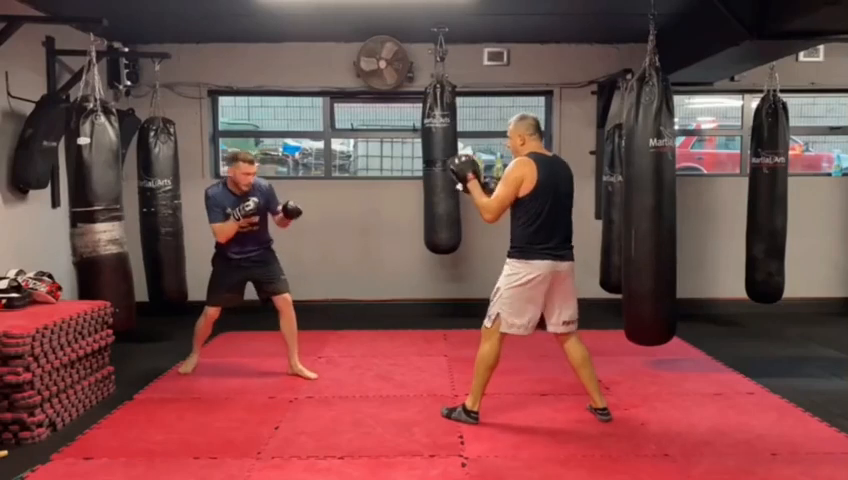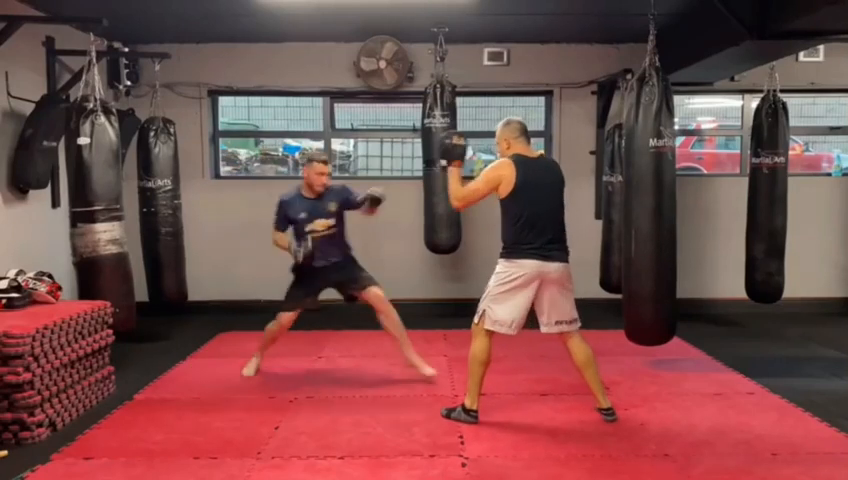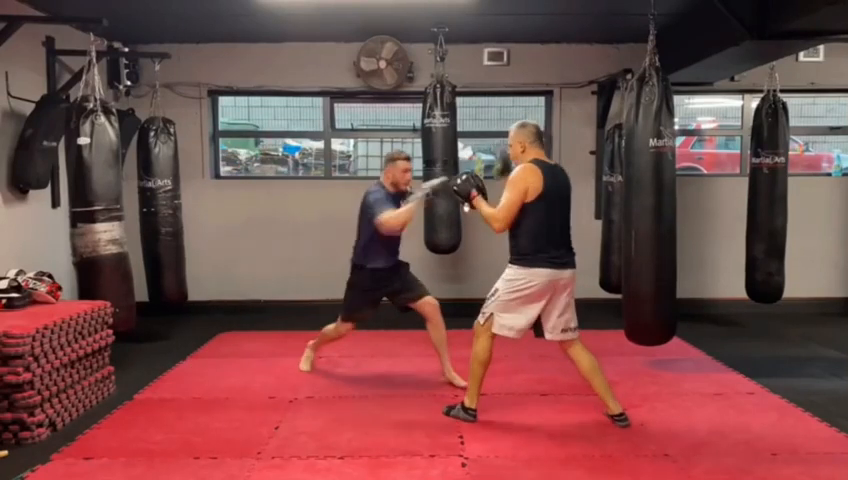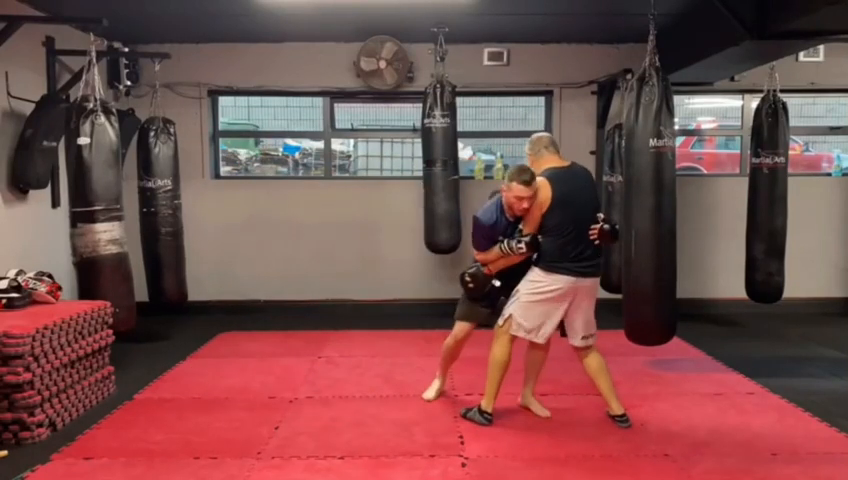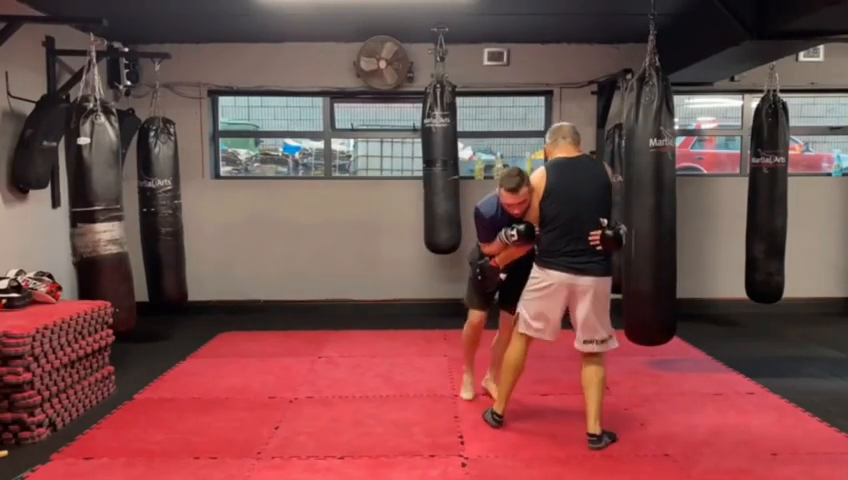
dt=1s
person 1, frame 1
left shoulder: (521, 167)
right shoulder: (563, 167)
left elbow: (490, 214)
left wrist: (470, 180)
right wrist: (499, 187)
left hip: (527, 263)
right hip: (562, 262)
left knee: (492, 332)
right knee: (567, 335)
left ankle: (471, 408)
right ankle: (600, 404)
person 1, frame 2
left shoulder: (503, 168)
right shoulder: (552, 167)
left elbow: (459, 201)
left wrist: (454, 162)
left hip: (518, 264)
right hip: (556, 263)
left knee: (482, 330)
right knee: (571, 334)
left ankle: (469, 407)
right ankle: (605, 405)
person 1, frame 3
left shoulder: (525, 173)
right shoulder: (558, 173)
left elbow: (500, 222)
left wrist: (473, 196)
left hip: (529, 271)
right hip: (562, 271)
left knee: (484, 331)
right knee: (571, 343)
left ankle: (469, 405)
right ankle: (616, 410)
person 1, frame 4
left shoulder: (541, 185)
right shoulder: (585, 176)
left wrist: (488, 270)
left hip: (551, 276)
right hip: (588, 276)
left knee: (504, 333)
right knee: (585, 346)
left ankle: (486, 408)
right ankle: (618, 411)
person 1, frame 5
left shoulder: (542, 176)
right shoulder: (603, 171)
left wrist: (495, 264)
left hip: (550, 272)
right hip: (594, 275)
left knee: (521, 335)
right knee: (593, 352)
left ankle: (498, 411)
right ankle: (594, 430)
person 2, frame 1
left shoulder: (264, 188)
right shoulder: (214, 195)
left elbow: (280, 221)
right elbow: (221, 236)
left wrist: (287, 215)
right wrist: (239, 214)
left hip: (262, 256)
right hip: (229, 261)
left knee: (285, 302)
right knee: (211, 312)
left ankle: (294, 363)
right ankle: (194, 356)
person 2, frame 2
left shoulder: (338, 192)
right shoulder: (288, 203)
left elbow: (366, 209)
right elbow: (278, 236)
left wrist: (371, 202)
right wrist: (294, 248)
left hip: (342, 263)
right hip: (310, 269)
left knee: (379, 299)
right knee: (285, 320)
left ankle: (412, 357)
right ankle: (257, 356)
person 2, frame 3
left shoulder: (398, 194)
right shoulder: (375, 196)
right elbow: (388, 225)
left wrist: (418, 201)
right wrist: (417, 198)
left hip: (395, 270)
right hip: (367, 274)
left knee: (432, 309)
right knee: (343, 329)
left ankle: (448, 371)
right ankle: (312, 347)
person 2, frame 4
right shoulder: (485, 217)
right elbow: (481, 256)
right wrist: (508, 248)
left hip: (521, 274)
right knee: (460, 333)
left ankle: (527, 395)
right ankle: (439, 381)
person 2, frame 5
right shoulder: (485, 210)
right elbow: (488, 249)
right wrist: (505, 238)
left hip: (520, 265)
right hip: (487, 262)
left knee: (508, 324)
right knee: (475, 321)
left ankle: (491, 378)
right ankle: (468, 375)
